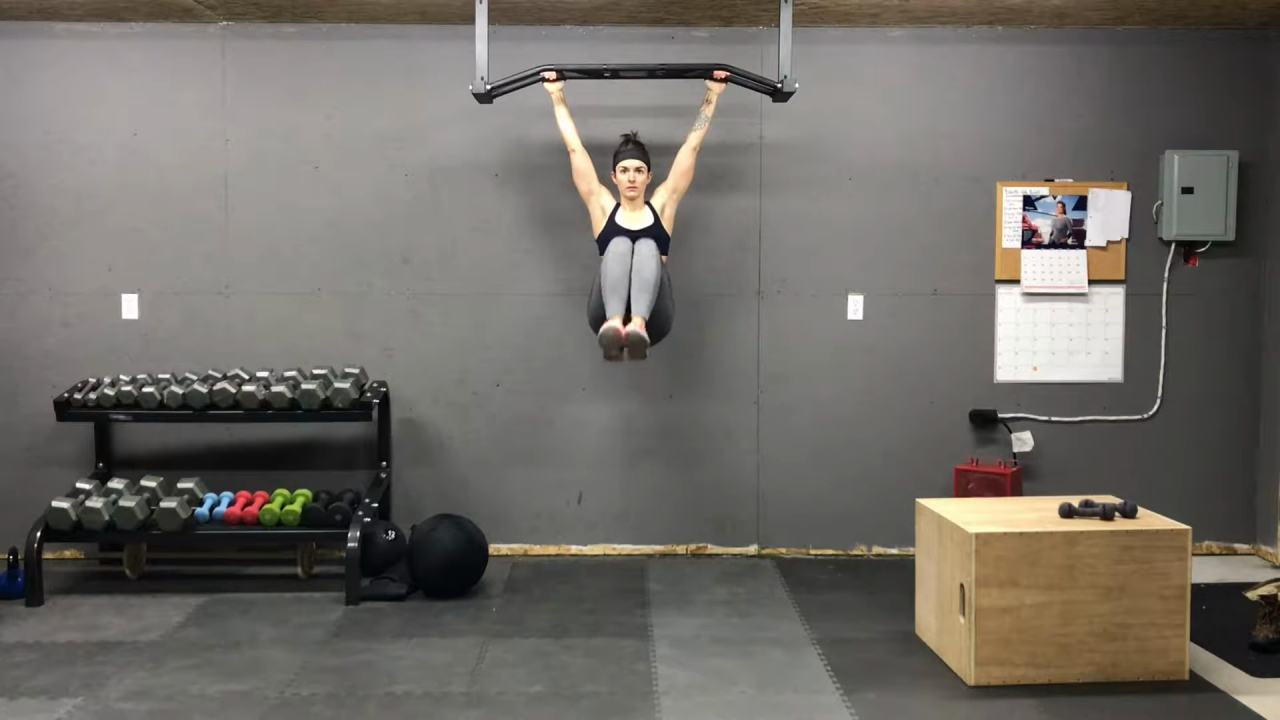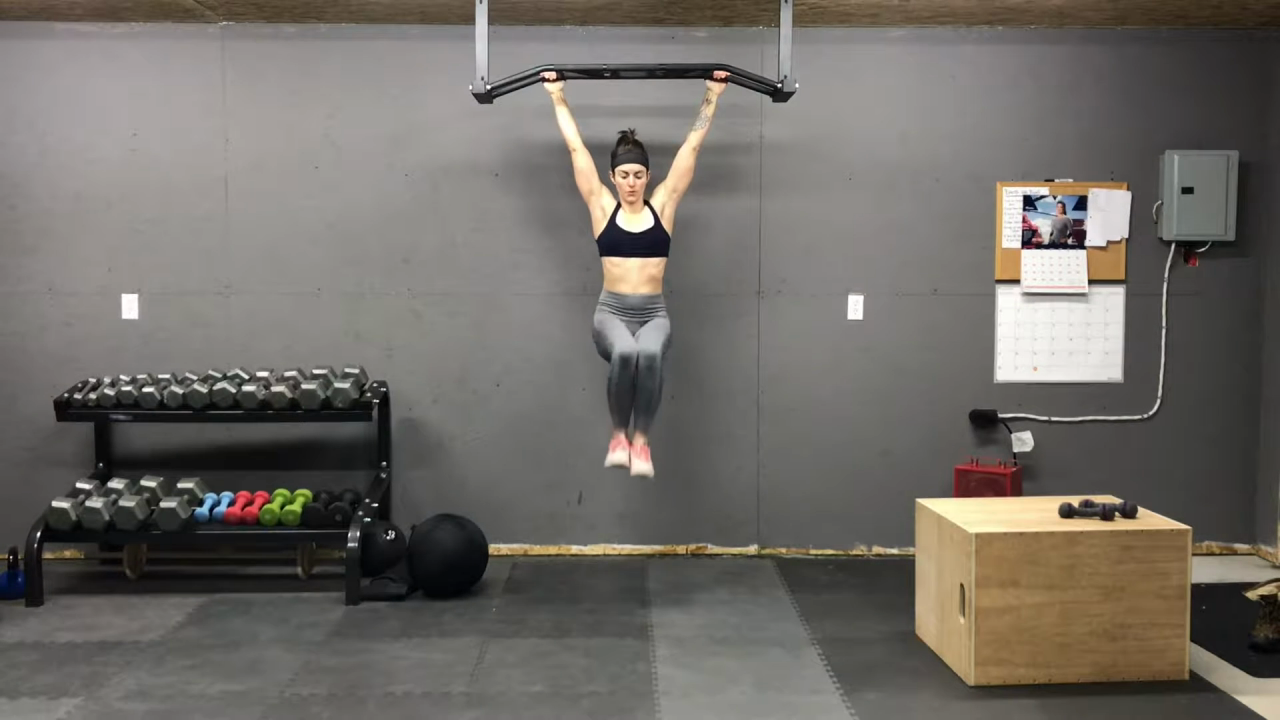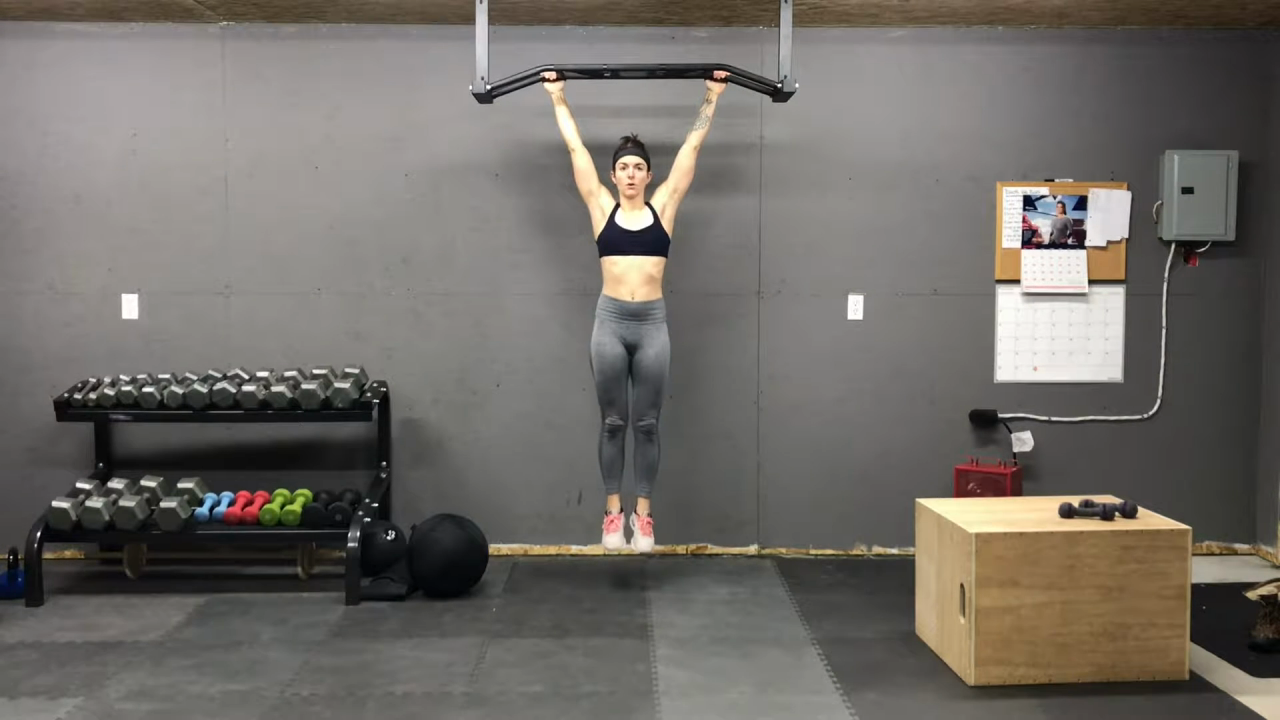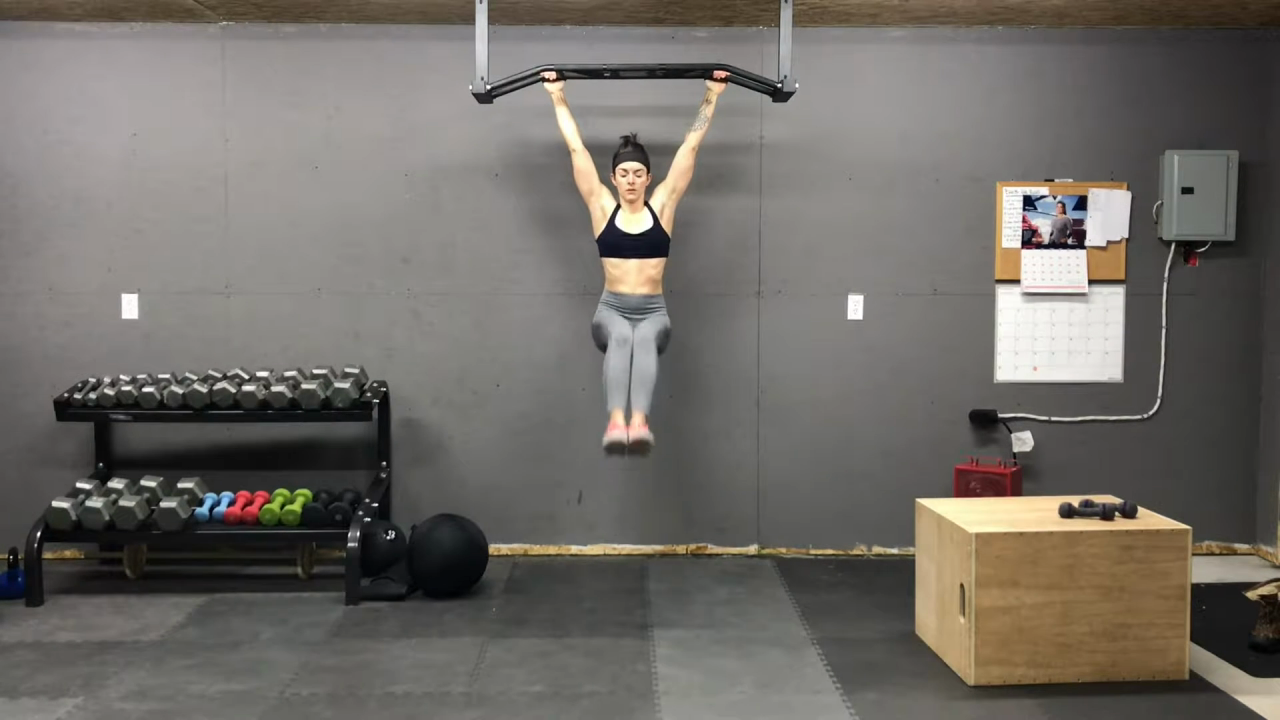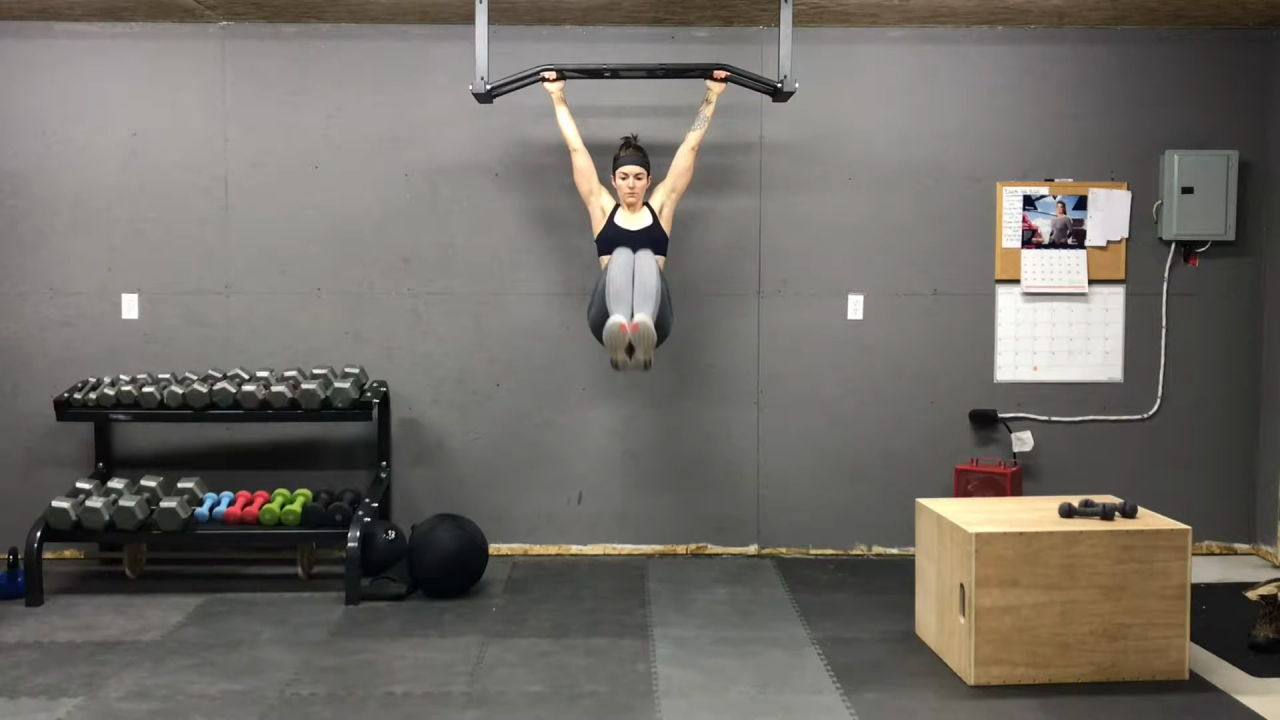
dt=1s
person 1, frame 1
left shoulder: (662, 205)
right shoulder: (602, 207)
left elbow: (692, 147)
right elbow: (575, 148)
left wrist: (711, 96)
right wrist: (557, 96)
left hip: (653, 318)
right hip: (605, 309)
left knee: (647, 249)
right knee: (618, 247)
left ankle: (638, 326)
right ankle: (614, 325)
person 1, frame 2
left shoulder: (662, 204)
right shoulder: (602, 206)
left elbow: (691, 148)
right elbow: (576, 149)
left wrist: (711, 97)
right wrist: (558, 98)
left hip: (653, 315)
right hip: (611, 313)
left knee: (649, 354)
right knee: (626, 354)
left ankle: (641, 442)
right ankle: (619, 436)
person 1, frame 3
left shoulder: (663, 206)
right shoulder: (602, 208)
left elbow: (692, 146)
right elbow: (575, 147)
left wrist: (712, 96)
right wrist: (557, 97)
left hip: (652, 324)
right hip: (610, 322)
left knee: (646, 424)
right knee: (613, 422)
left ankle: (643, 512)
right ankle: (613, 511)
person 1, frame 4
left shoulder: (661, 204)
right shoulder: (603, 206)
left elbow: (690, 146)
right elbow: (576, 148)
left wrist: (711, 97)
right wrist: (558, 97)
left hip: (653, 313)
right hip: (612, 311)
left knee: (645, 341)
right knee: (621, 338)
left ankle: (640, 422)
right ankle: (617, 420)
person 1, frame 5
left shoulder: (661, 204)
right shoulder: (601, 205)
left elbow: (690, 146)
right elbow: (576, 147)
left wrist: (710, 96)
right wrist: (558, 96)
left hip: (653, 314)
right hip: (608, 314)
left knee: (644, 263)
right knee: (621, 258)
left ankle: (642, 331)
right ankle: (618, 329)
